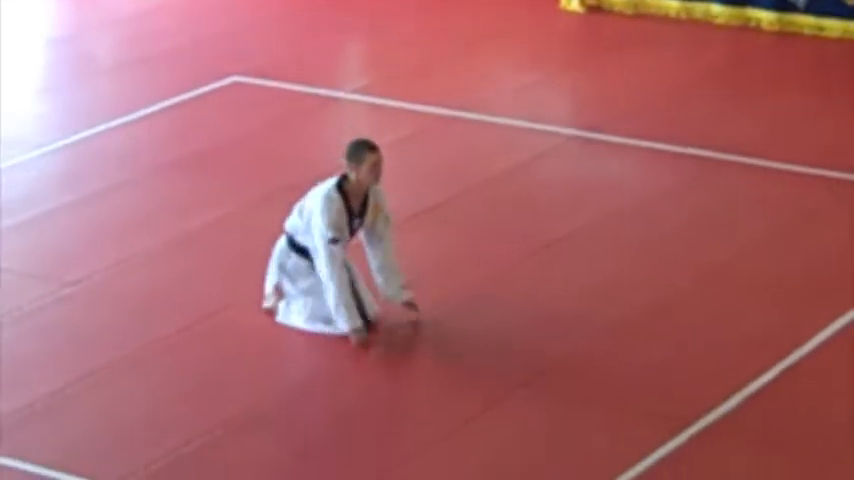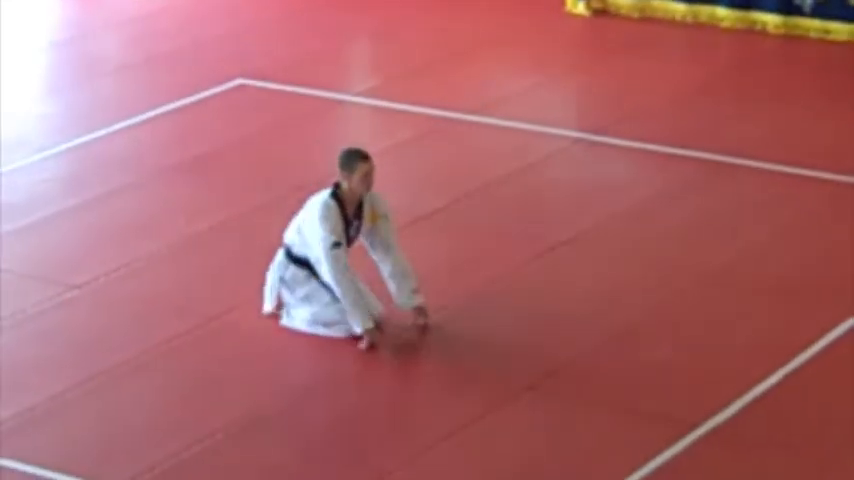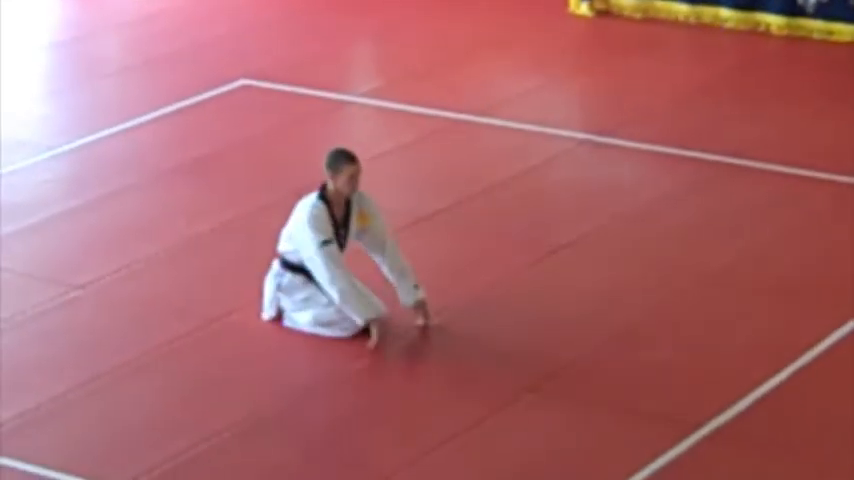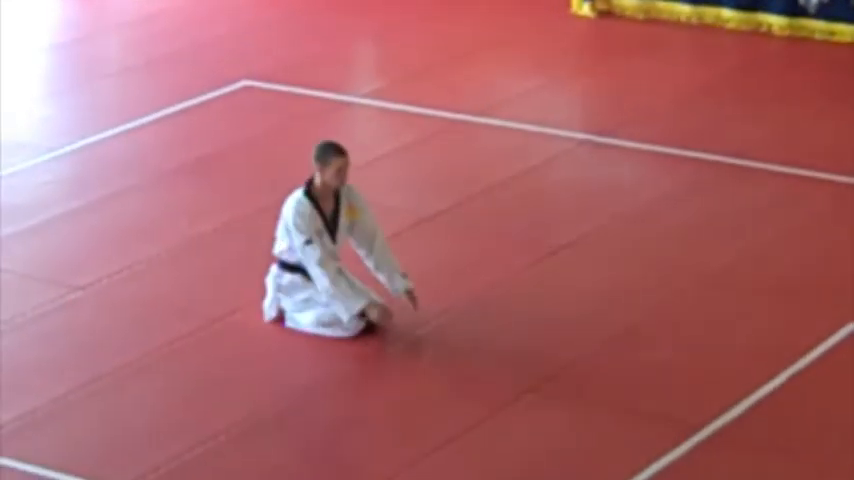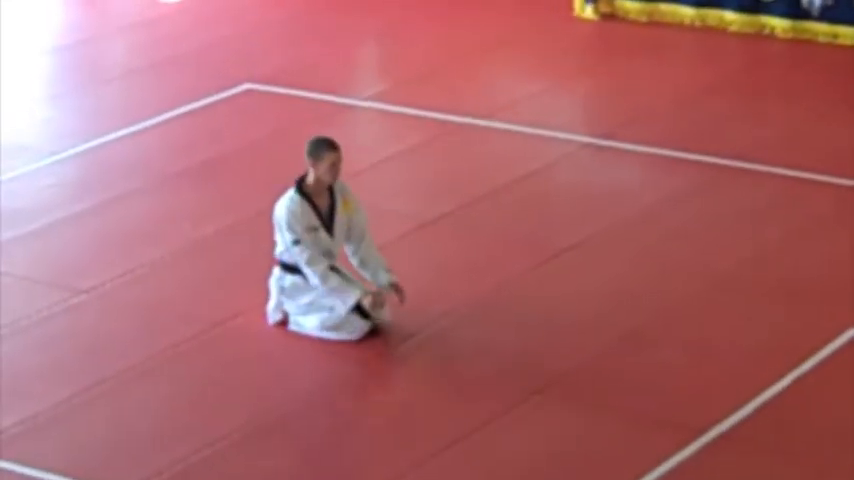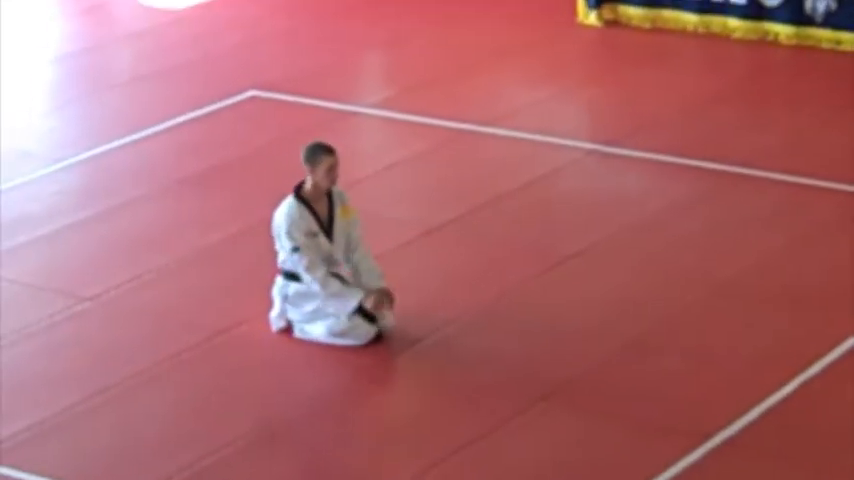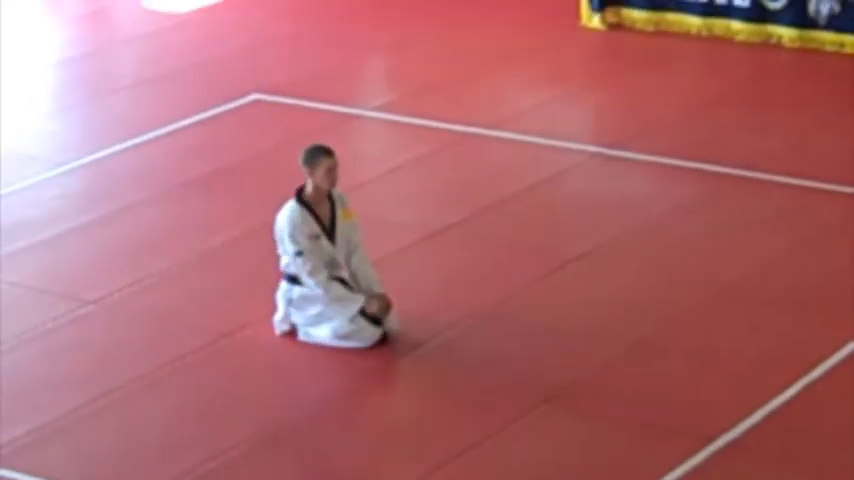
dt=0.1s
person 1, frame 1
left shoulder: (373, 194)
right shoulder: (326, 204)
left elbow: (380, 247)
right elbow: (331, 269)
left wrist: (401, 293)
right wrist: (351, 324)
left hip: (332, 255)
right hip: (297, 260)
left knee: (368, 315)
right knee: (342, 324)
left ankle: (302, 293)
right ankle: (283, 306)
person 1, frame 2
left shoulder: (372, 203)
right shoulder: (322, 212)
left elbow: (388, 252)
right elbow: (337, 274)
left wrist: (413, 300)
right wrist: (365, 325)
left hip: (325, 268)
right hip: (297, 273)
left knee: (372, 314)
right knee: (346, 323)
right ankle: (288, 308)
person 1, frame 3
left shoulder: (361, 203)
right shoulder: (311, 215)
left elbow: (385, 250)
right elbow: (333, 272)
left wrist: (414, 295)
right wrist: (367, 317)
left hip: (321, 272)
right hip: (293, 278)
left knee: (376, 313)
right knee: (349, 322)
left ankle: (306, 302)
right ankle: (289, 311)
person 1, frame 4
left shoulder: (349, 195)
right shoulder: (297, 210)
left elbow: (372, 242)
right elbow: (320, 268)
left wrist: (401, 284)
right wrist: (364, 305)
left hip: (328, 272)
right hip: (294, 280)
left knee: (375, 313)
right knee: (351, 322)
right ankle: (289, 311)
person 1, frame 5
left shoulder: (341, 192)
right shoulder: (290, 209)
left elbow: (360, 241)
right elbow: (311, 266)
left wrist: (385, 279)
right wrist: (359, 296)
left hip: (327, 270)
right hip: (296, 281)
left knee: (377, 315)
right knee: (357, 325)
right ankle: (292, 315)
person 1, frame 6
left shoulder: (339, 198)
right shoulder: (289, 216)
left elbow: (355, 248)
right elbow: (310, 273)
left wrist: (377, 285)
right wrist: (360, 299)
left hip: (331, 278)
right hip: (302, 289)
left knee: (382, 321)
right knee: (363, 330)
right ankle: (296, 321)
person 1, frame 7
left shoulder: (339, 201)
right shoulder: (291, 220)
left elbow: (354, 252)
right elbow: (312, 278)
left wrist: (375, 292)
right wrist: (362, 303)
left hip: (335, 282)
right hip: (306, 293)
left knee: (386, 324)
right knee: (369, 333)
right ankle: (300, 324)
